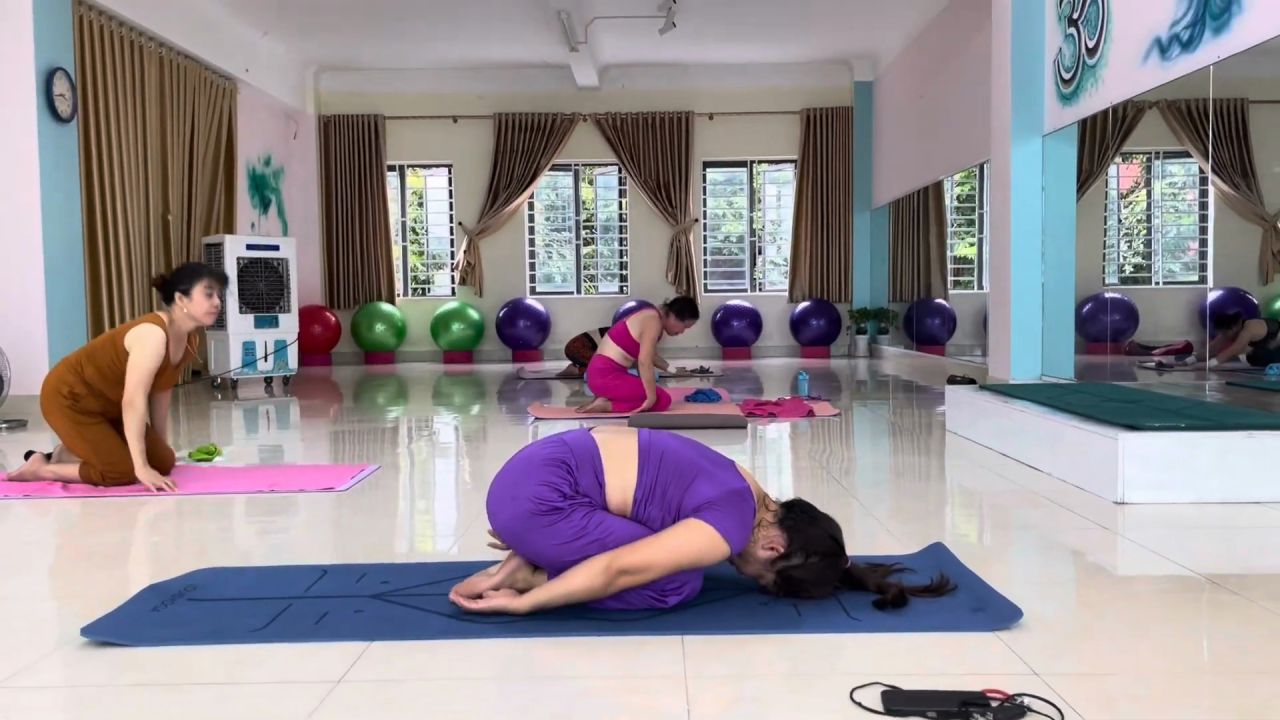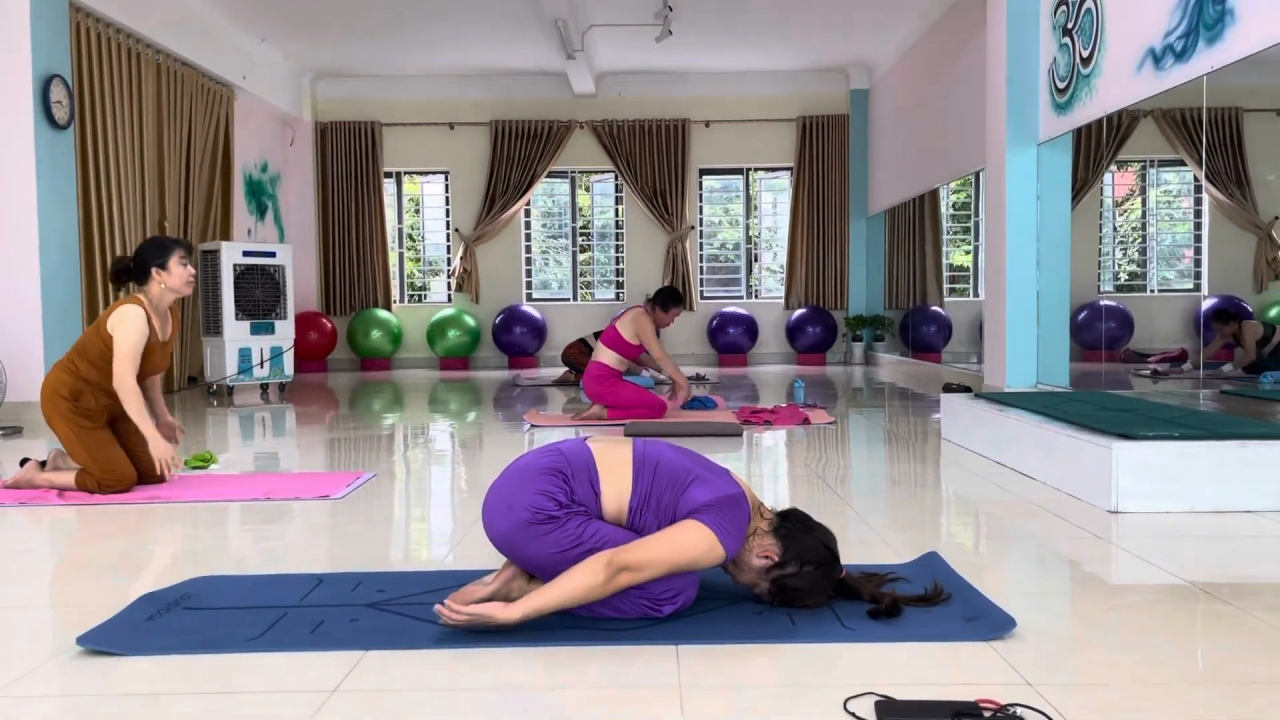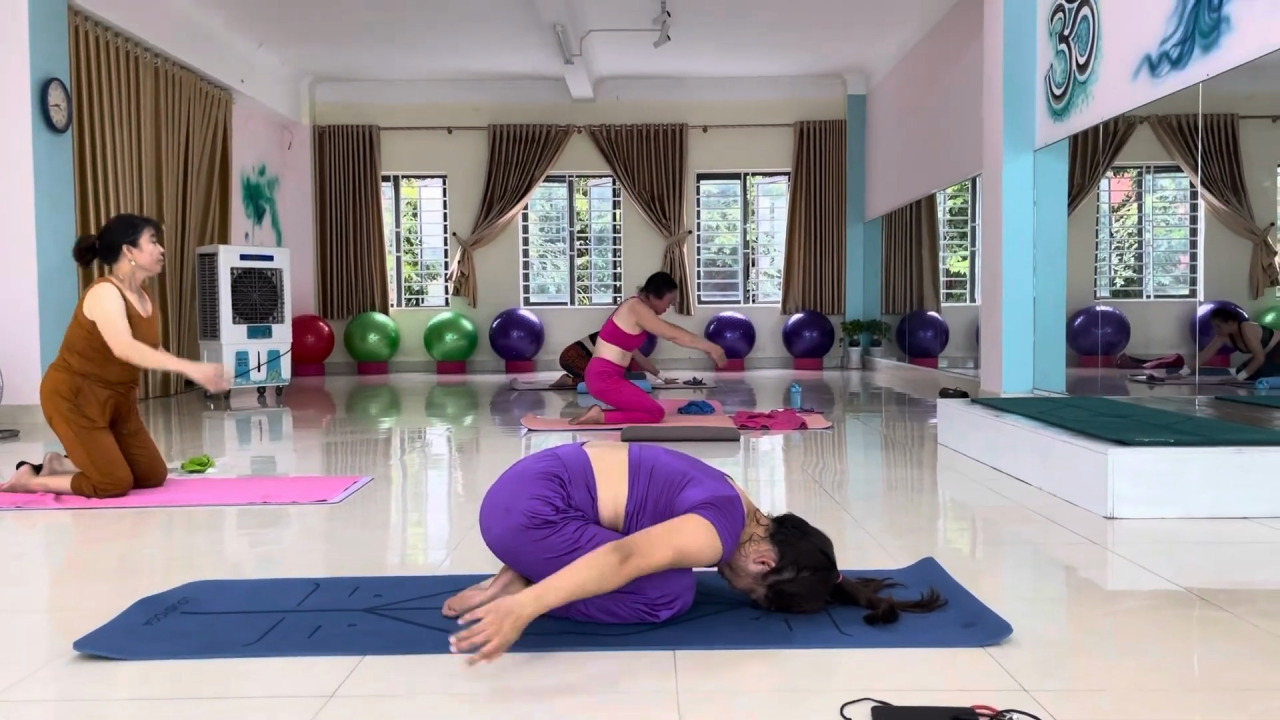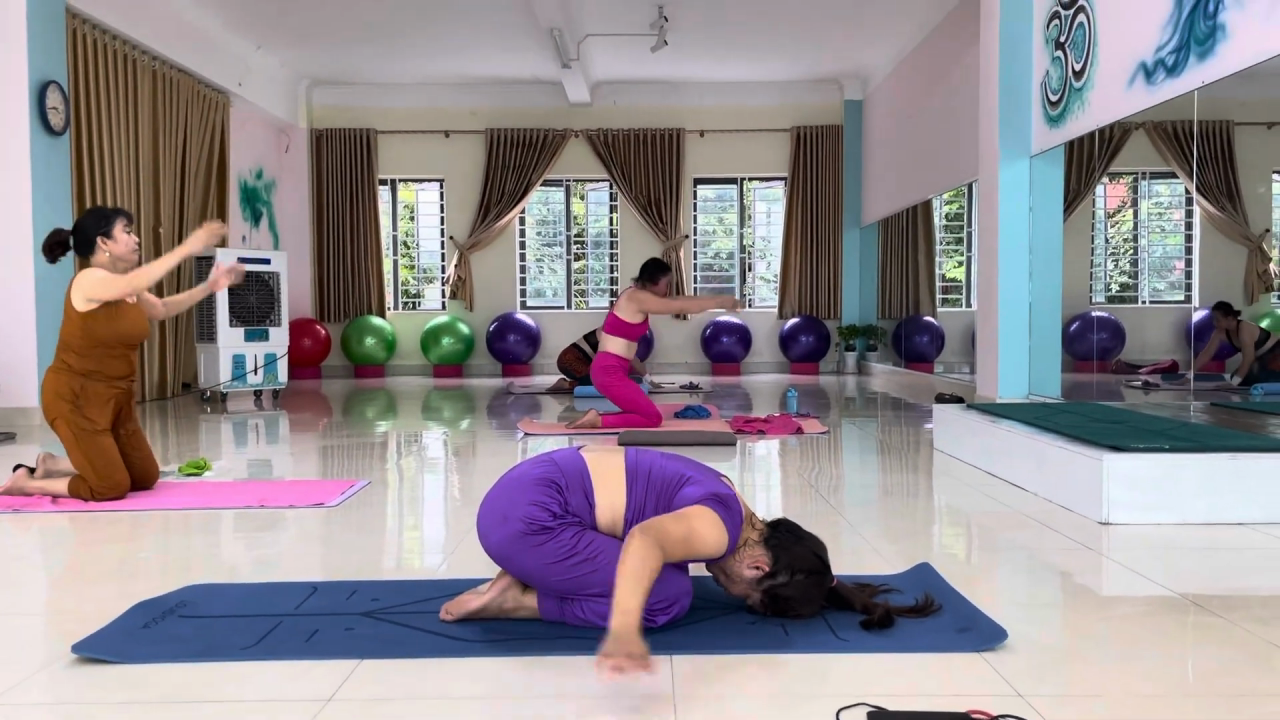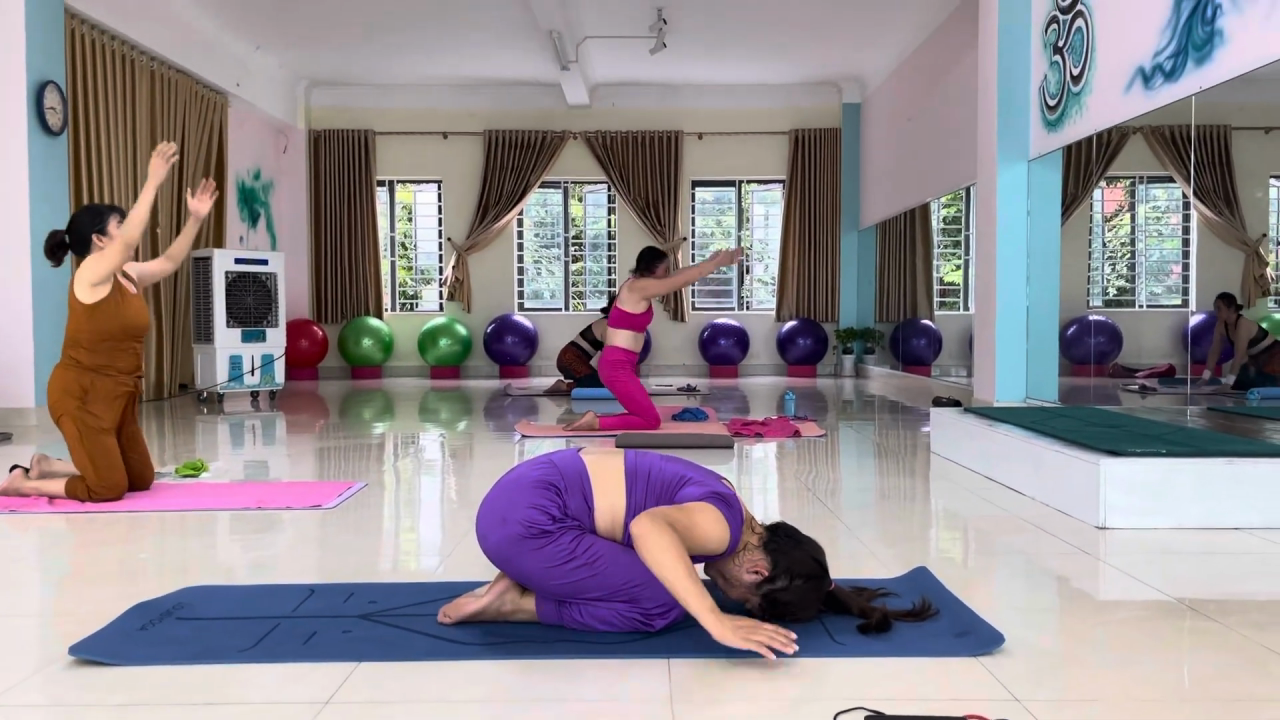
dt=0.2s
person 1, frame 1
left shoulder: (737, 488)
right shoulder: (728, 527)
right elbow: (619, 571)
left wrist: (539, 542)
right wrist: (522, 604)
left hip: (540, 469)
right hip: (535, 497)
left knee: (662, 555)
right knee: (676, 584)
left ankle: (533, 559)
right ankle: (526, 580)
person 1, frame 2
left shoulder: (731, 497)
right shoulder: (723, 533)
right elbow: (618, 569)
right wrist: (514, 613)
left hip: (533, 479)
right hip: (531, 505)
left knee: (661, 564)
right knee: (671, 591)
left ankle: (526, 573)
right ankle: (519, 592)
person 1, frame 3
left shoulder: (728, 504)
right shoulder: (719, 531)
right elbow: (625, 556)
right wrist: (524, 609)
left hip: (534, 485)
right hip: (528, 509)
left knee: (668, 571)
right knee: (669, 595)
left ankle: (527, 574)
right ankle: (518, 597)
person 1, frame 4
left shoulder: (725, 503)
right shoulder: (720, 530)
right elbow: (646, 540)
right wrist: (625, 628)
left hip: (529, 489)
right hip: (525, 518)
left knee: (665, 578)
right knee: (668, 598)
left ankle: (524, 580)
right ankle: (518, 601)
person 1, frame 5
left shoulder: (722, 503)
right shoulder: (722, 527)
right elbow: (650, 526)
right wrist: (715, 622)
left hip: (527, 492)
right hip: (525, 519)
left knee: (667, 581)
right knee: (660, 603)
left ankle: (523, 581)
right ankle: (516, 604)
person 2, frame 1
left shoulder: (189, 341)
right shoulder: (153, 334)
left elbow: (161, 393)
right elbow: (133, 401)
left wrist: (161, 444)
right wrist: (141, 468)
left hip: (105, 404)
right hip: (69, 399)
left knee: (164, 463)
right knee: (121, 474)
left ankle: (69, 454)
right ankle: (41, 467)
person 2, frame 2
left shoulder: (170, 315)
right shoulder: (133, 314)
right elbow: (123, 382)
left wrist: (161, 416)
right wrist: (154, 438)
left hip: (109, 404)
right hip: (71, 400)
left knee: (156, 471)
right knee: (119, 480)
left ankle: (61, 462)
right ankle: (35, 476)
person 2, frame 3
left shoulder: (141, 296)
right shoulder: (104, 293)
left elbow: (152, 350)
right elbow: (125, 348)
left wrist: (193, 372)
right wrist: (189, 366)
left hip: (117, 398)
right hip: (74, 398)
left knee: (154, 476)
right knee: (115, 484)
left ankle: (61, 465)
right ankle: (31, 479)
person 2, frame 4
left shoulder: (127, 287)
right shoulder: (90, 280)
left elbow: (162, 309)
right elbow: (133, 283)
left wrist: (208, 286)
right wrist: (186, 248)
left hip: (116, 398)
right hip: (75, 398)
left knee: (146, 478)
right knee: (113, 487)
left ankle: (52, 466)
right ankle: (27, 482)
person 2, frame 5
left shoulder: (126, 276)
right shoulder: (91, 274)
left elbow: (168, 262)
right elbow: (128, 241)
left wrist: (195, 219)
right wrist: (153, 182)
left hip: (119, 395)
right hip: (81, 395)
left knee: (141, 480)
right knee: (108, 488)
left ankle: (46, 467)
